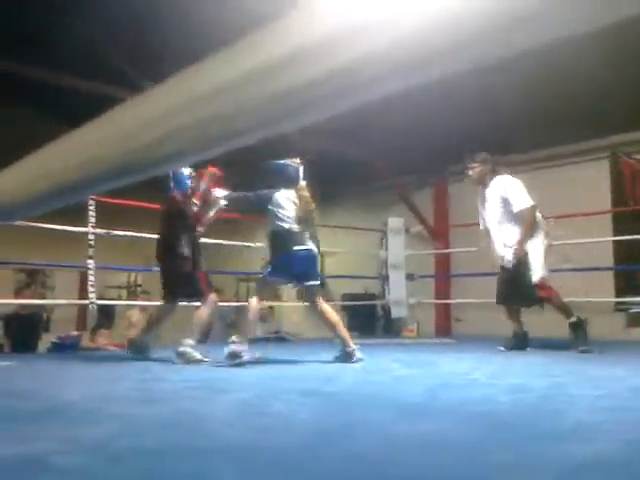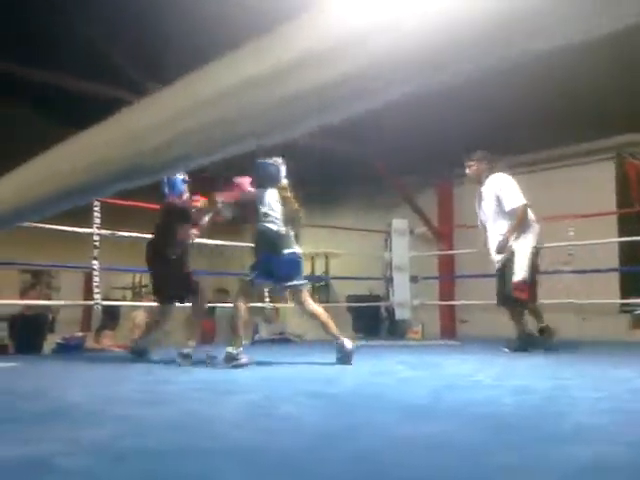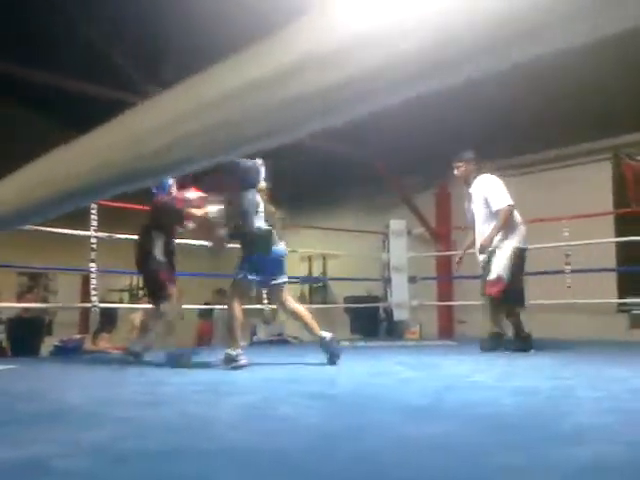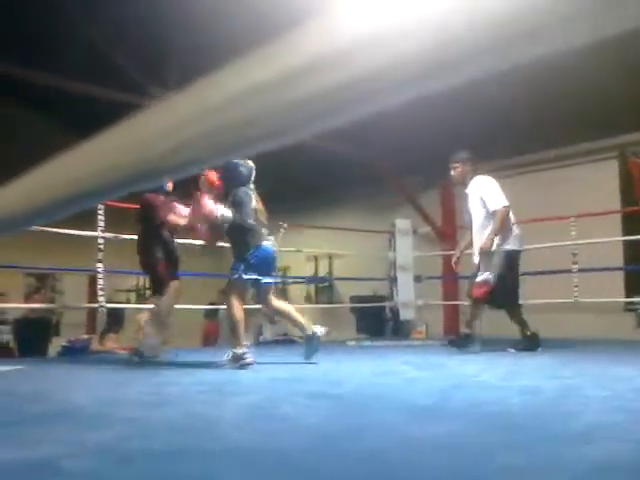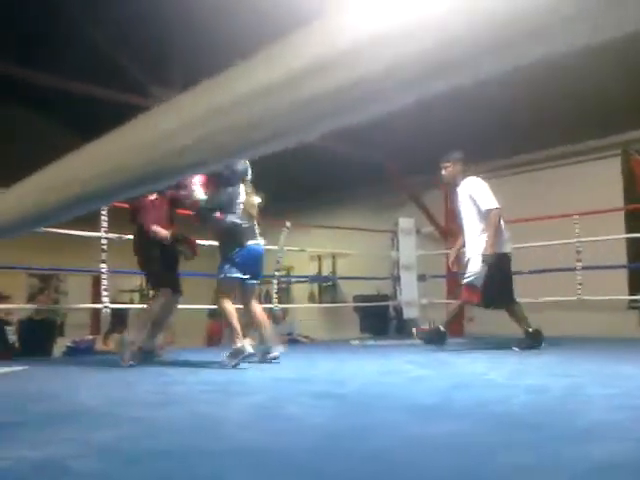
dt=0.1s
person 1, frame 1
left shoulder: (272, 195)
right shoulder: (301, 198)
left elbow: (242, 200)
left wrist: (222, 194)
left hip: (286, 253)
right hip: (308, 252)
left knee: (256, 296)
right knee: (318, 302)
left ankle: (240, 347)
right ankle: (349, 347)
person 1, frame 2
left shoulder: (261, 195)
right shoulder: (282, 197)
left hip: (272, 255)
right hip: (291, 253)
left knee: (242, 297)
right knee: (305, 302)
left ankle: (236, 351)
right ankle: (343, 343)
person 1, frame 3
left shoulder: (246, 196)
right shoulder: (255, 195)
left elbow: (245, 229)
left wrist: (224, 235)
left hip: (260, 252)
right hip: (273, 251)
left knee: (235, 298)
right knee: (285, 301)
left ankle: (235, 353)
right ankle: (323, 337)
person 1, frame 4
left shoulder: (240, 193)
right shoulder: (245, 194)
left elbow: (240, 222)
left wrist: (219, 214)
left hip: (253, 250)
right hip: (264, 249)
left knee: (233, 297)
right knee: (268, 300)
left ankle: (241, 350)
right ankle: (310, 331)
person 1, frame 5
left shoulder: (230, 192)
right shoulder: (249, 193)
left elbow: (206, 209)
left wrist: (198, 192)
left hip: (239, 249)
right hip: (256, 248)
left knee: (223, 297)
right knee: (250, 300)
left ankle: (240, 345)
right ankle: (271, 346)
person 2, frame 1
left shoulder: (507, 184)
right shoulder: (482, 195)
left elbow: (528, 210)
right elbow: (489, 228)
left wrist: (521, 244)
right wrist: (498, 252)
left hip: (530, 245)
right hip: (508, 253)
left knee: (539, 286)
right knee: (505, 297)
left ankle: (575, 323)
right ankle: (519, 335)
person 2, frame 2
left shoulder: (501, 181)
right shoulder: (481, 193)
left elbow: (521, 209)
right elbow: (486, 227)
left wrist: (506, 237)
left hip: (521, 241)
right hip: (501, 250)
left knee: (518, 286)
right knee: (506, 297)
left ankle: (543, 327)
right ankle: (524, 336)
person 2, frame 3
left shoulder: (488, 182)
right shoulder: (471, 192)
left elbow: (507, 208)
right elbow: (477, 228)
left wrist: (490, 237)
right wrist: (463, 251)
left hip: (507, 243)
right hip: (491, 248)
left knee: (494, 286)
right knee: (505, 296)
left ankle: (496, 333)
right ankle: (522, 336)
person 2, frame 4
left shoulder: (484, 183)
right shoulder: (469, 192)
left elbow: (503, 210)
left wrist: (489, 239)
right wrist: (460, 250)
left hip: (502, 246)
right hip: (487, 250)
left knee: (479, 288)
right knee: (505, 298)
left ankle: (467, 333)
right ankle: (528, 336)
person 2, frame 5
left shoulder: (475, 184)
right shoulder: (460, 191)
left elbow: (494, 211)
left wrist: (490, 242)
right wrist: (454, 251)
left hip: (490, 249)
right hip: (478, 250)
left knee: (468, 288)
right knee: (504, 298)
left ankle: (441, 331)
right ankle: (532, 334)
person 3, frame 1
left shoulder: (185, 200)
right shoulder: (175, 199)
left elbow: (201, 220)
right elbow: (195, 216)
left wrist: (214, 204)
right wrist: (202, 190)
left hip: (174, 258)
right hip: (180, 259)
left knee: (171, 303)
right knee: (210, 299)
left ankle: (139, 340)
right ankle: (187, 346)
person 3, frame 2
left shoulder: (181, 206)
right shoulder: (173, 204)
left elbow: (195, 226)
right elbow: (194, 214)
left hip: (162, 262)
right hip: (168, 261)
left knee: (166, 306)
right knee: (198, 299)
left ankle: (140, 344)
right ankle: (188, 348)
person 3, frame 3
left shoulder: (169, 203)
right shoulder: (162, 202)
right elbow: (194, 214)
left hip: (160, 260)
right hip: (153, 260)
left knee: (163, 306)
right knee: (172, 296)
left ankle: (137, 346)
person 3, frame 4
left shoulder: (165, 200)
right shoulder: (150, 199)
right elbow: (170, 220)
left hip: (165, 253)
right hip: (155, 254)
left knee: (164, 300)
right knee: (172, 288)
left ankle: (146, 345)
right ankle: (150, 340)
person 3, frame 5
left shoulder: (166, 196)
right shoulder: (139, 203)
left elbow: (186, 196)
right elbow: (150, 229)
right wrist: (173, 235)
left hip: (168, 254)
right hip: (151, 254)
left knee: (172, 300)
right knee: (164, 293)
left ankle: (147, 344)
right ankle: (131, 342)
